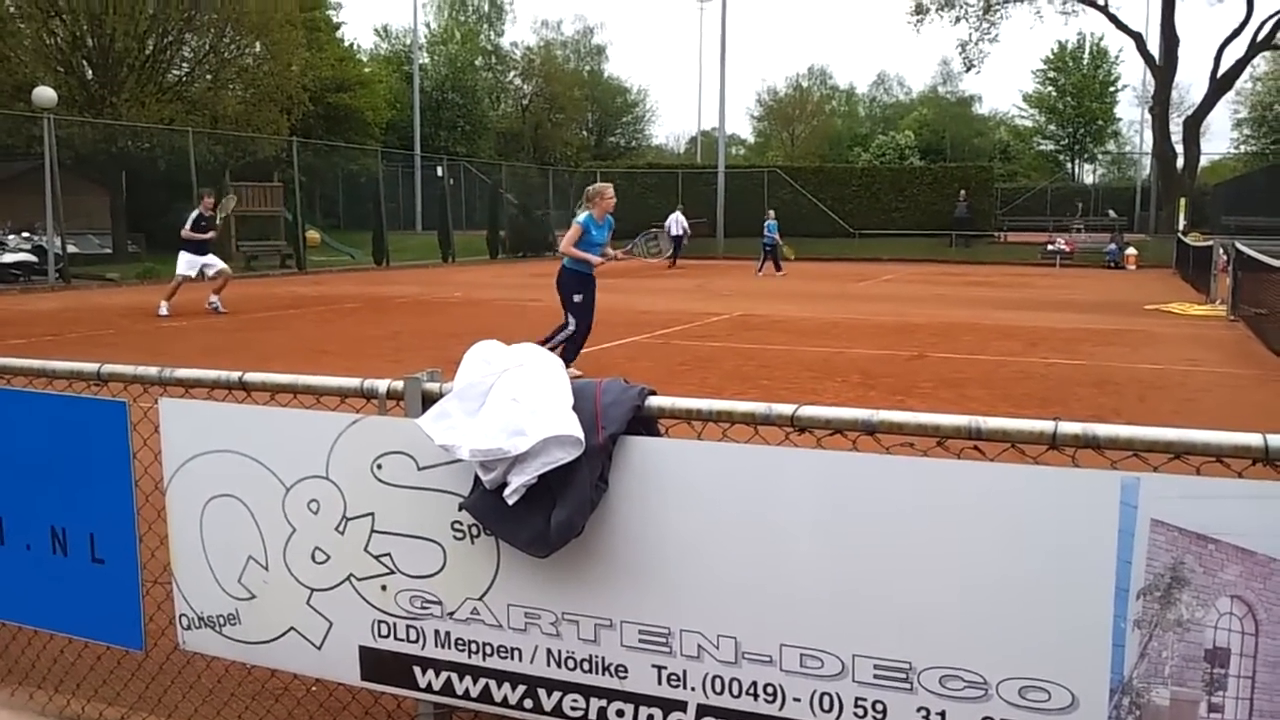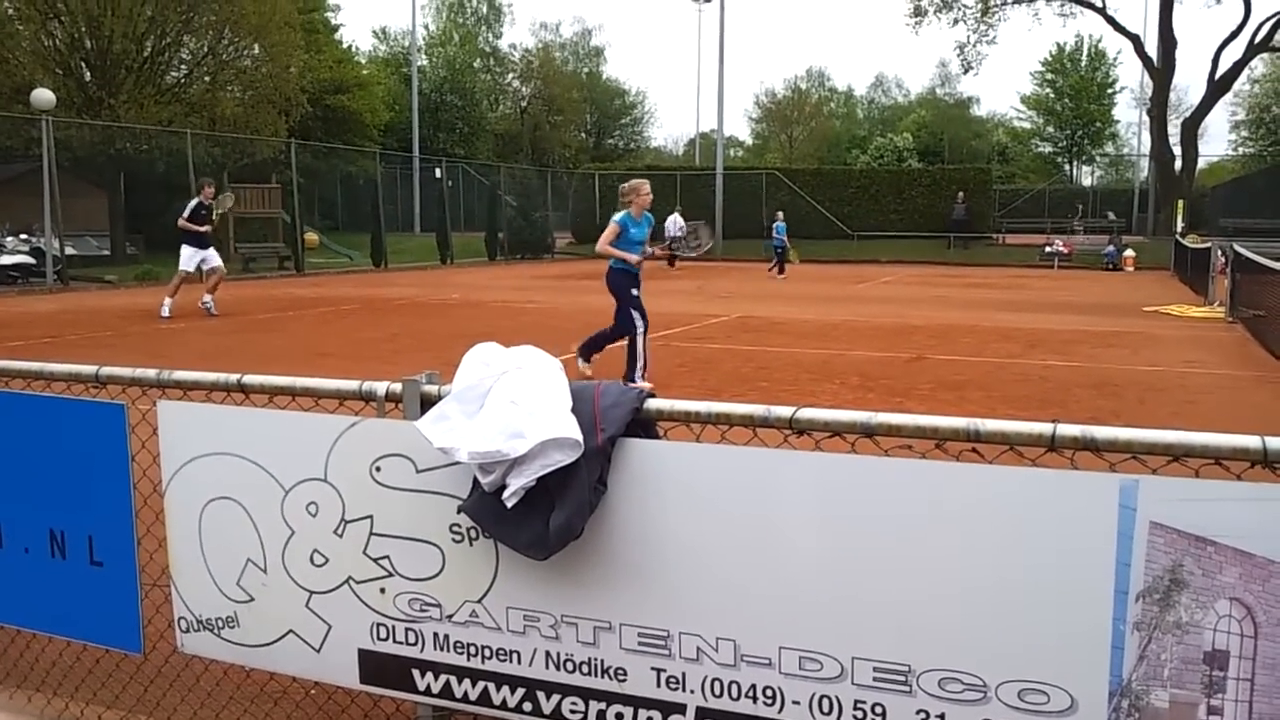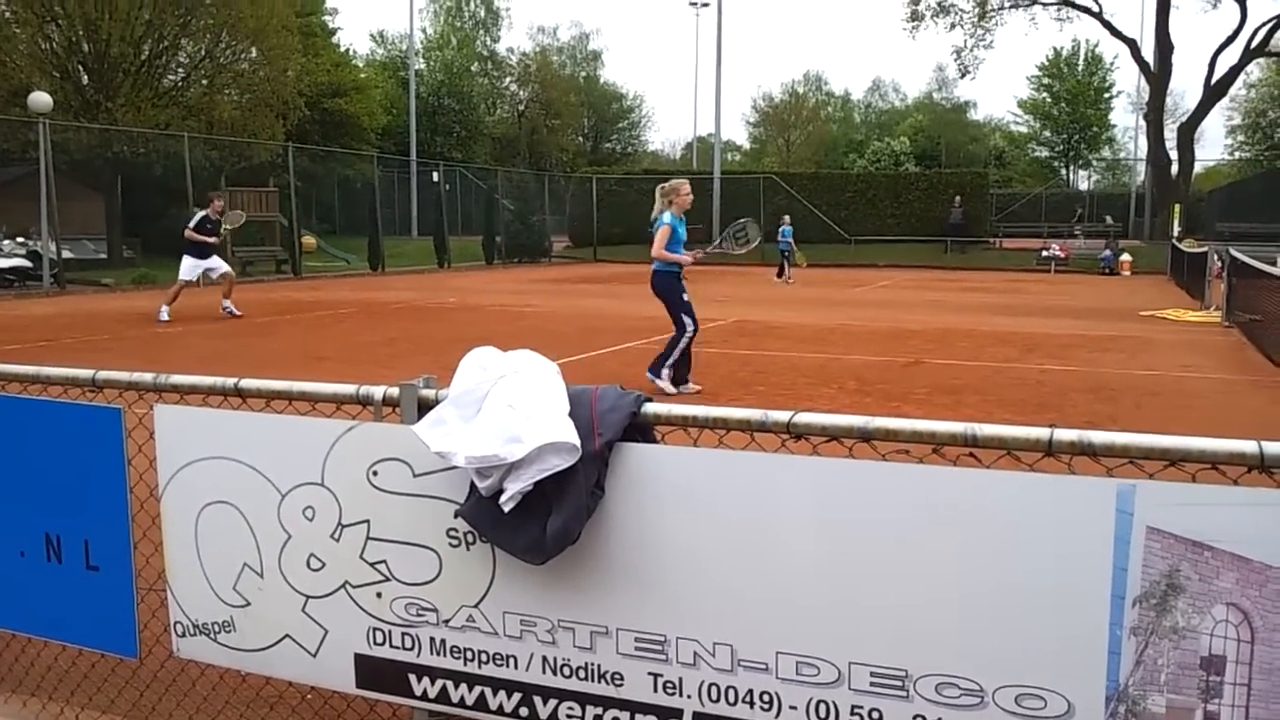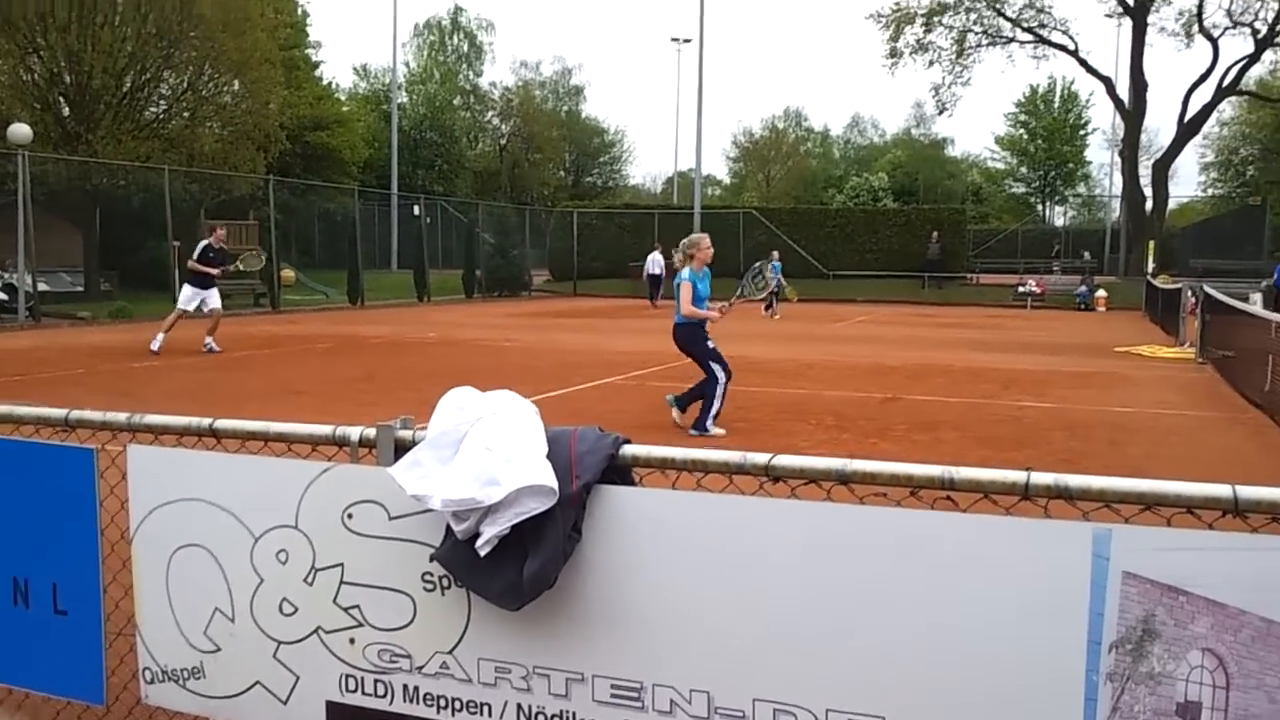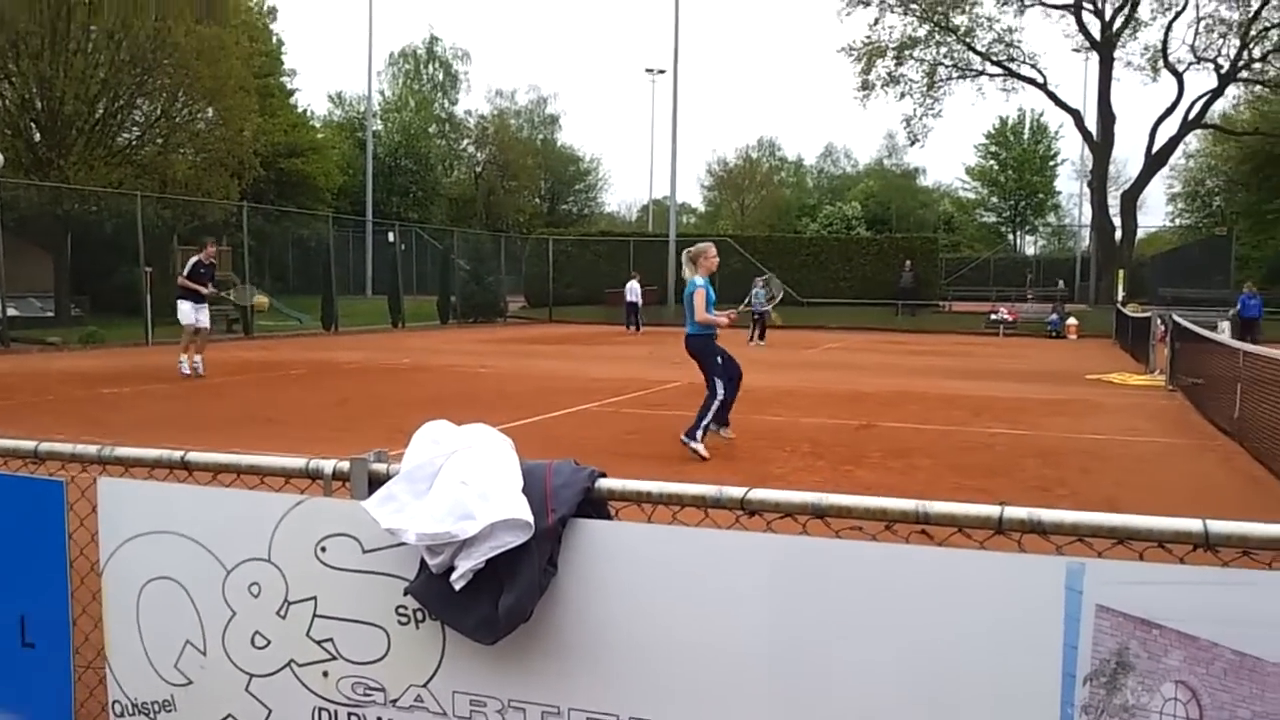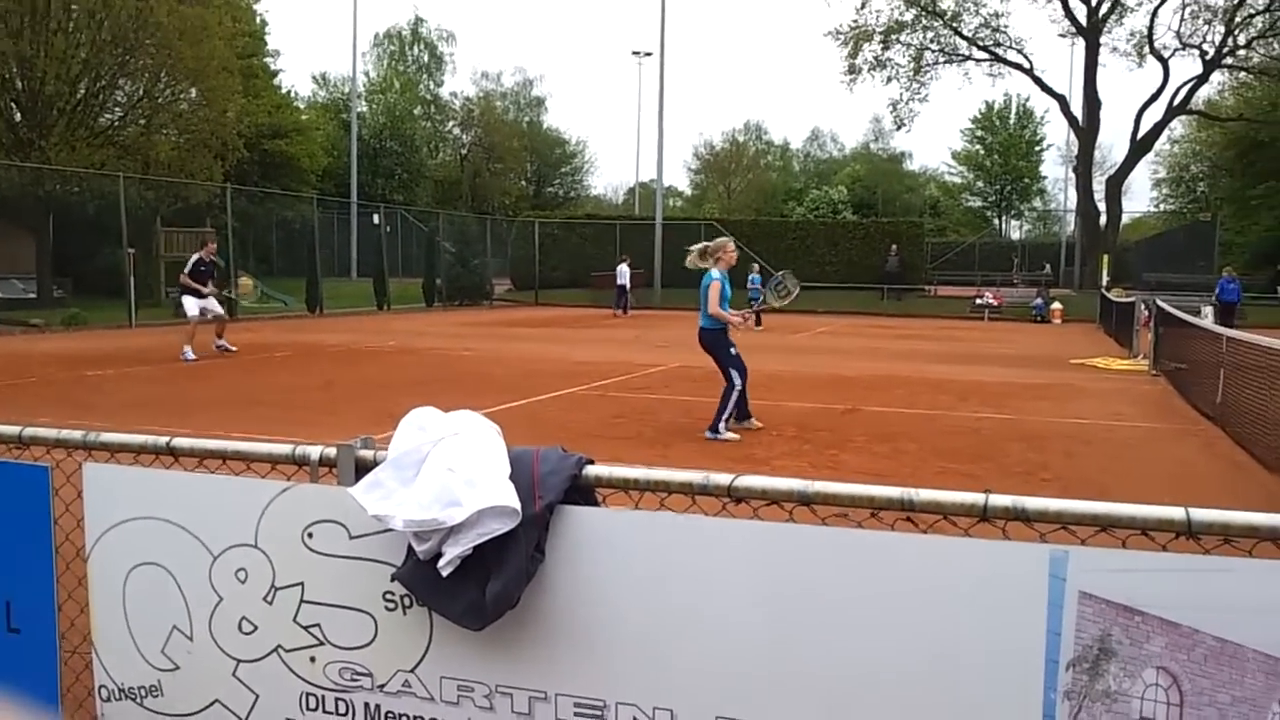
dt=0.2s
person 1, frame 1
left shoulder: (608, 221)
right shoulder: (583, 221)
right elbow: (564, 248)
left wrist: (613, 254)
right wrist: (590, 257)
left hip: (587, 278)
right hip: (571, 277)
left knee: (584, 324)
right knee: (572, 325)
left ankle: (564, 363)
person 1, frame 2
left shoulder: (648, 219)
right shoulder: (621, 219)
right elbow: (600, 247)
left wrist: (653, 252)
right wrist: (628, 256)
left hip: (633, 276)
right hip: (619, 276)
left knee: (623, 326)
right knee: (639, 324)
left ankle: (585, 352)
right ankle: (634, 377)
person 1, frame 3
left shoulder: (680, 219)
right shoulder: (667, 220)
right elbow: (656, 253)
left wrist: (689, 255)
right wrist: (682, 258)
left hip: (673, 278)
right hip: (664, 279)
left knee: (687, 328)
right knee: (688, 327)
left ankle: (679, 380)
right ankle: (660, 370)
person 1, frame 4
left shoulder: (705, 273)
right shoulder: (686, 276)
right elbow: (686, 310)
left wrist: (715, 308)
right wrist: (710, 315)
left hip: (696, 331)
right hip: (687, 332)
left knee: (721, 375)
right knee: (719, 375)
left ankle: (679, 402)
right ankle: (703, 425)
person 1, frame 5
left shoulder: (703, 281)
right shoulder: (698, 284)
right elbow: (700, 317)
left wrist: (722, 315)
right wrist: (720, 321)
left hip: (706, 340)
right hip: (700, 341)
left knee: (735, 374)
right knee: (718, 391)
left ankle: (718, 422)
right ankle: (694, 435)
person 1, frame 6
left shoulder: (720, 275)
right shoulder: (715, 277)
right elbow: (713, 310)
left wrist: (734, 314)
right wrist: (732, 320)
left hip: (716, 333)
right hip: (713, 335)
left knee: (740, 373)
right knee: (735, 381)
left ankle: (742, 417)
right ankle: (717, 429)
